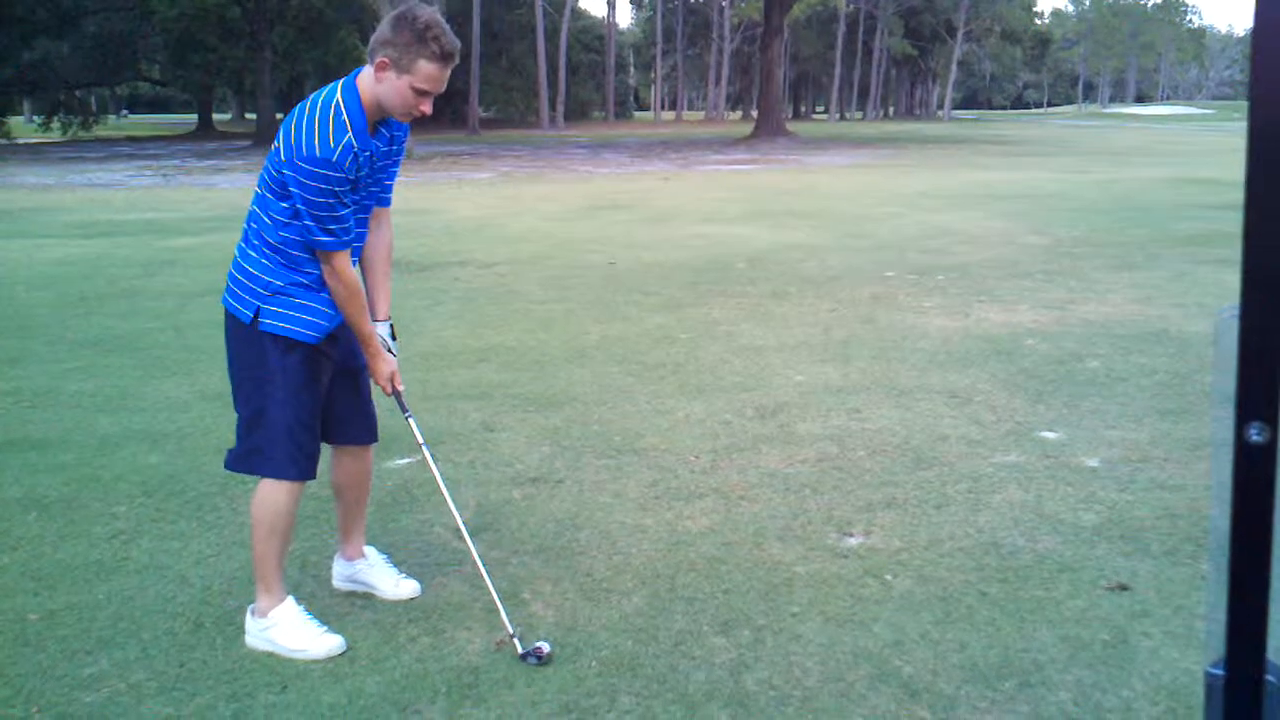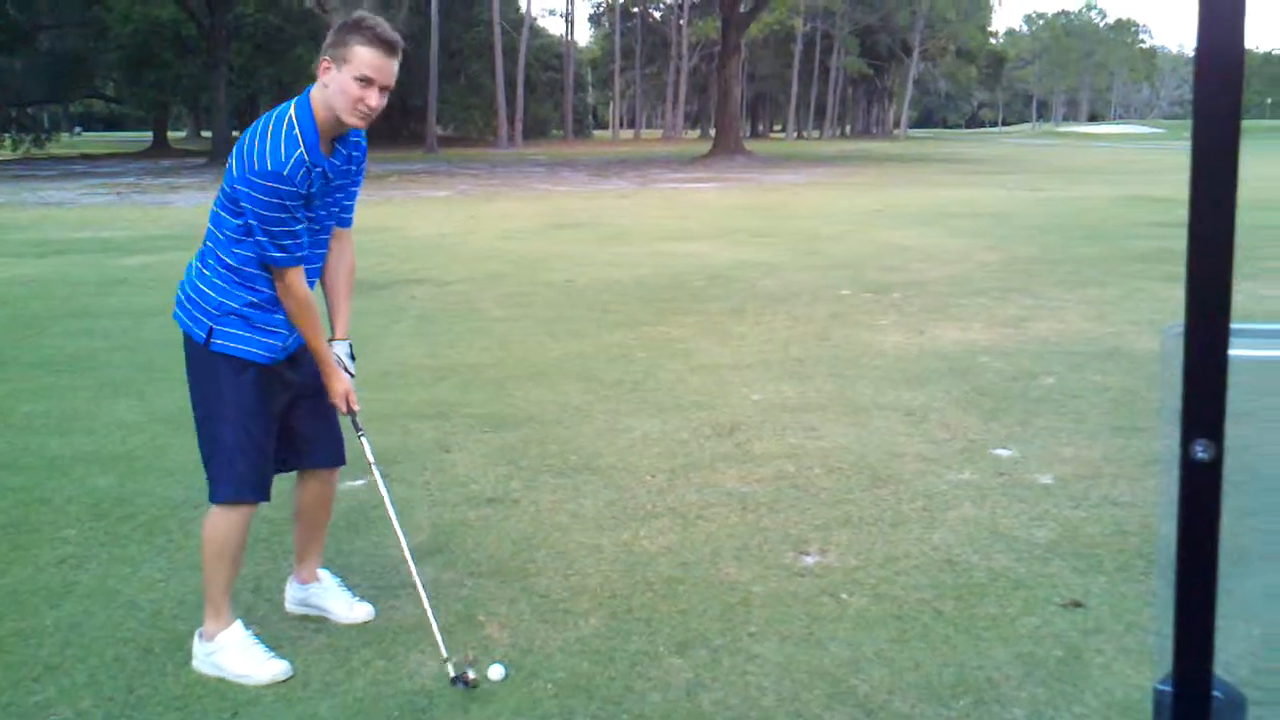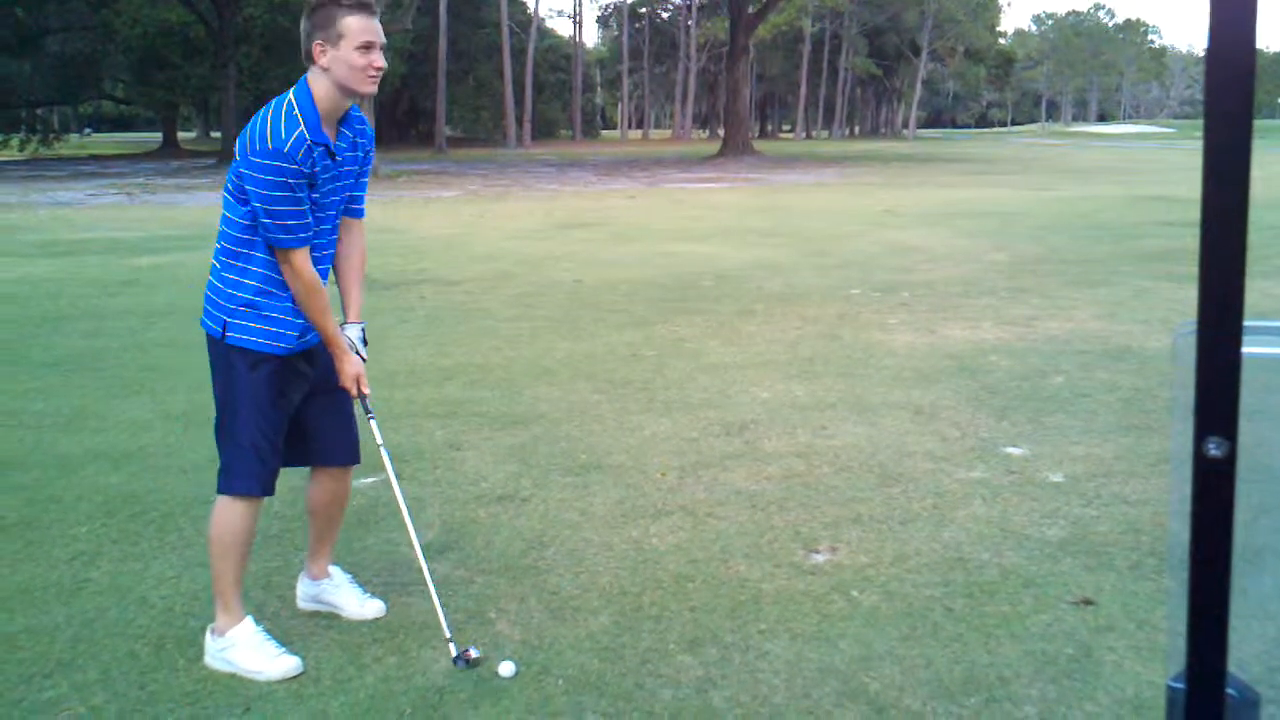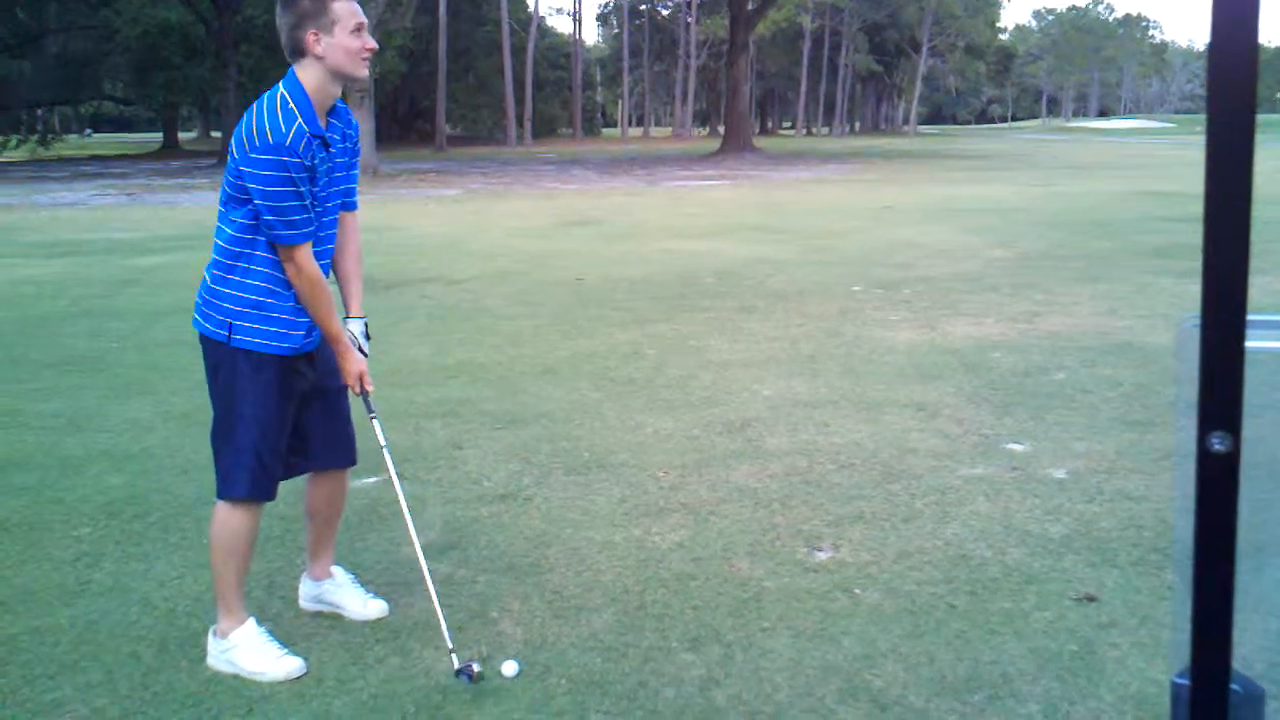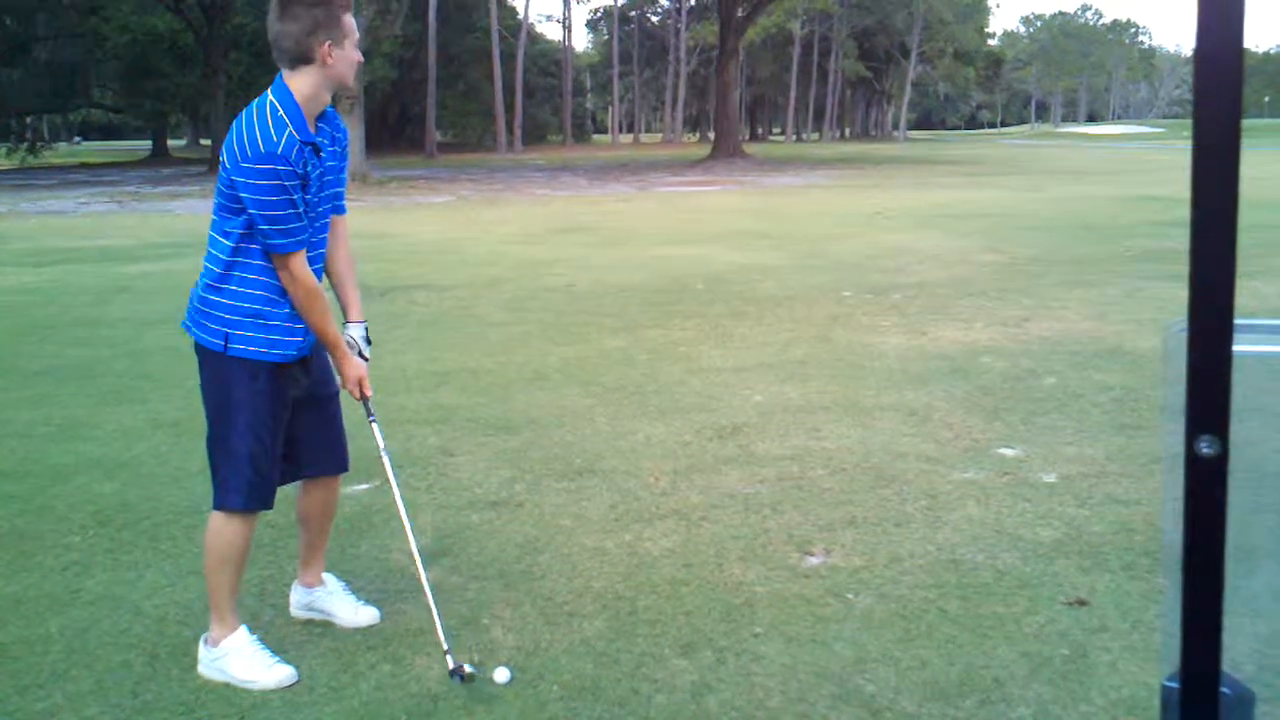
dt=0.7s
person 1, frame 1
left shoulder: (391, 123)
right shoulder: (322, 141)
right elbow: (336, 264)
left wrist: (382, 322)
right wrist: (373, 350)
left hip: (332, 309)
right hip: (276, 311)
left knee: (355, 436)
right knee: (286, 461)
left ankle: (353, 557)
right ankle: (268, 609)
person 1, frame 2
left shoulder: (350, 143)
right shoulder: (276, 155)
right elbow: (288, 280)
left wrist: (341, 342)
right wrist: (329, 367)
left hip: (288, 329)
right hip: (232, 330)
left knee: (321, 457)
right knee: (238, 485)
left ankle: (307, 580)
right ankle: (216, 633)
person 1, frame 3
left shoulder: (356, 132)
right shoulder: (276, 140)
right elbow: (294, 263)
left wrist: (355, 328)
right wrist: (339, 348)
left hip: (313, 330)
right hip: (252, 330)
left knee: (337, 455)
right knee: (246, 477)
left ankle: (318, 576)
right ankle: (227, 628)
person 1, frame 4
left shoulder: (343, 123)
right shoulder: (273, 133)
right elbow: (298, 261)
left wrist: (356, 322)
right wrist: (342, 345)
left hip: (309, 327)
right hip: (252, 331)
left knee: (333, 457)
right knee: (246, 482)
left ankle: (320, 577)
right ankle: (230, 630)
person 1, frame 5
left shoulder: (330, 129)
right shoulder: (264, 143)
right elbow: (292, 269)
left wrist: (356, 327)
right wrist: (340, 352)
left hip: (300, 337)
right hip: (245, 340)
left knee: (323, 465)
right knee: (241, 493)
left ankle: (311, 585)
right ankle: (221, 639)
